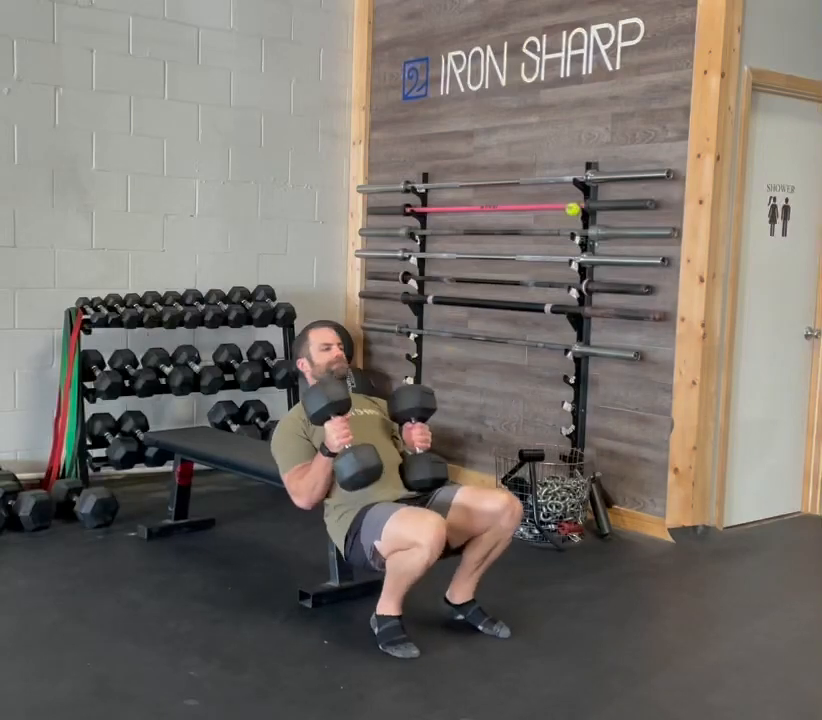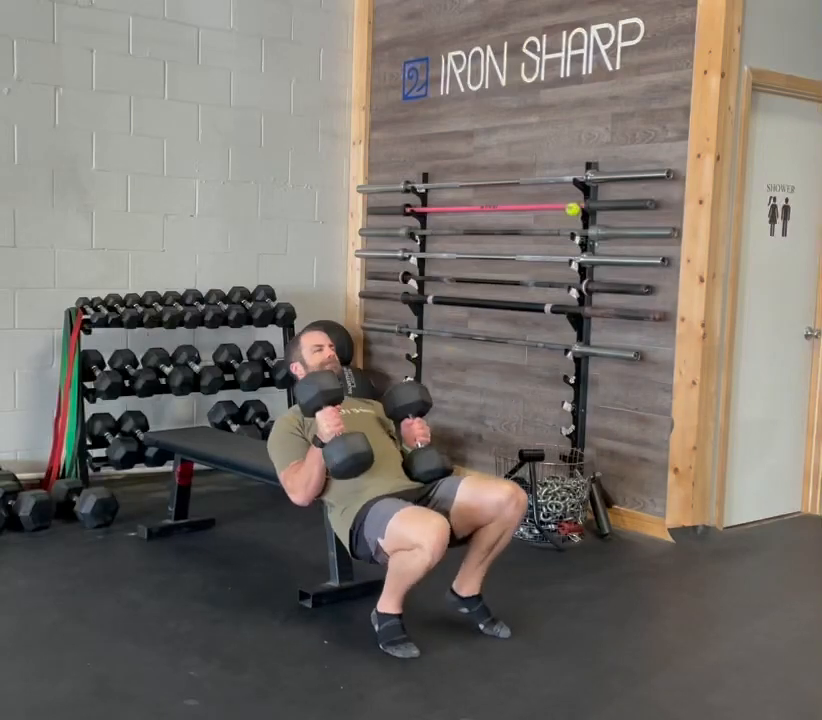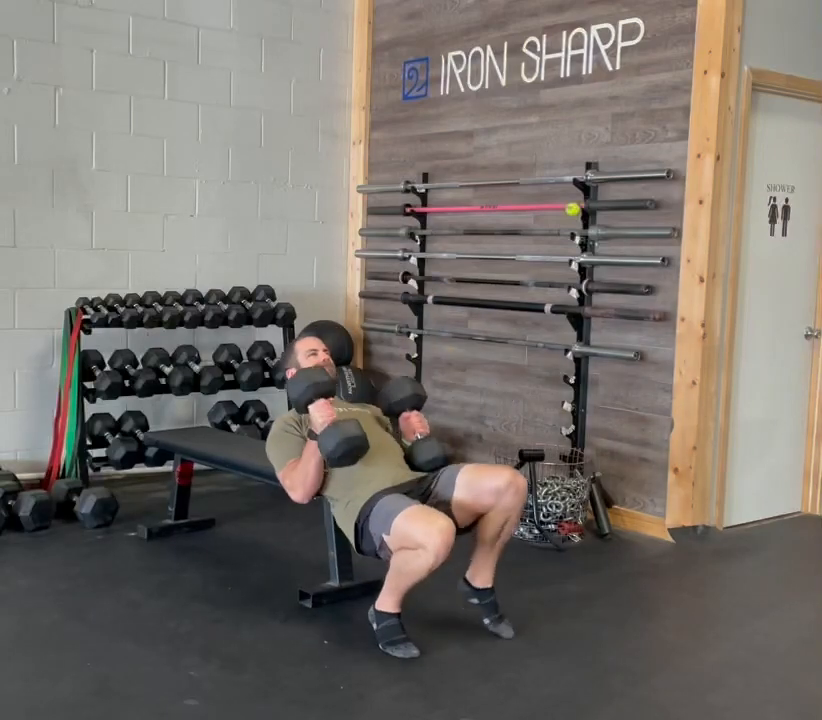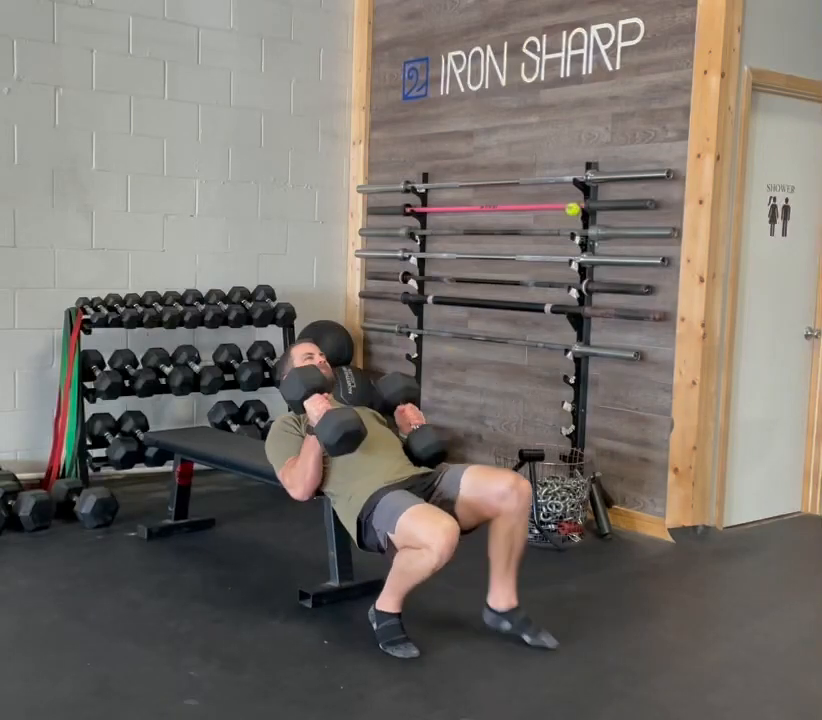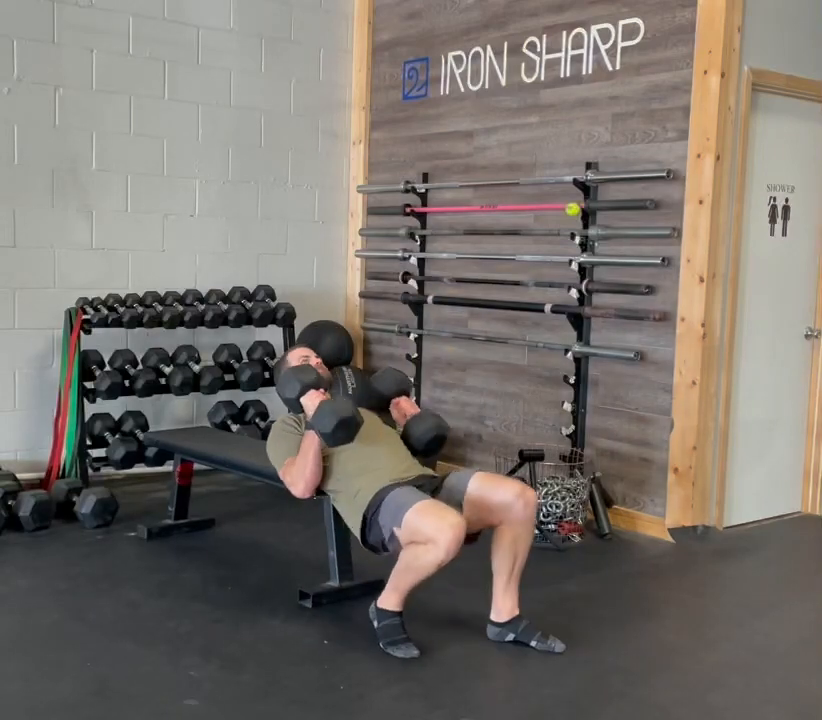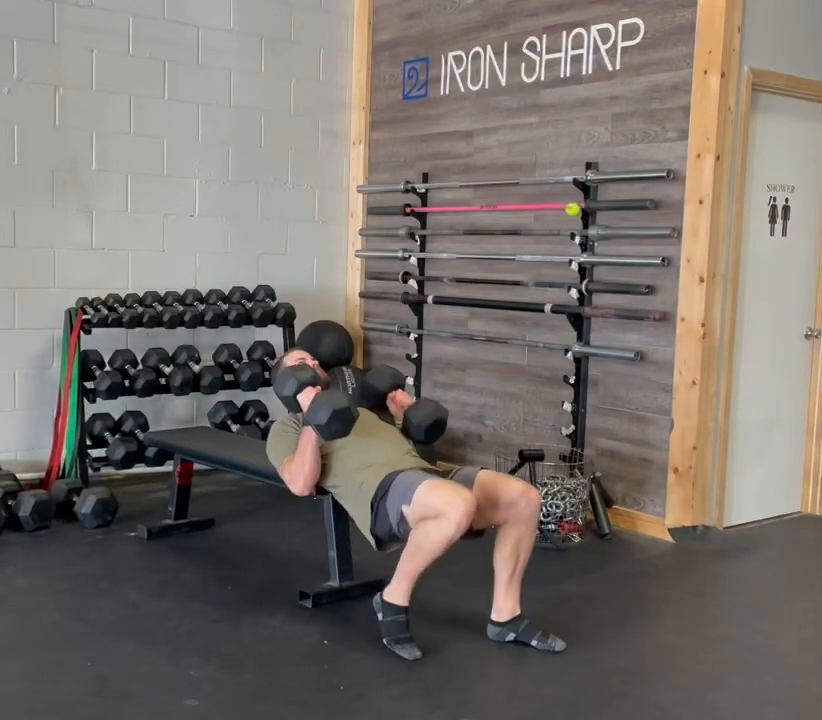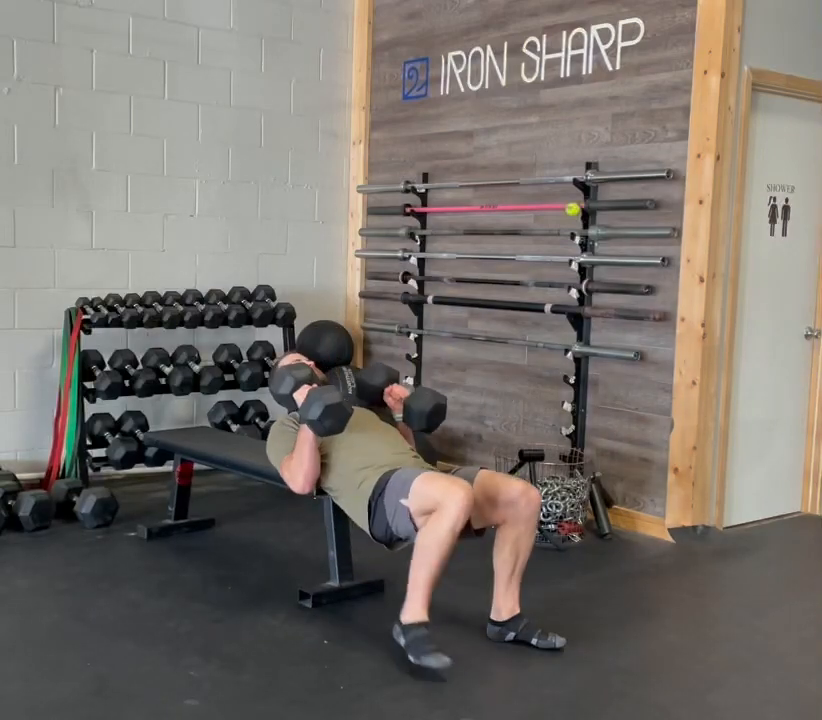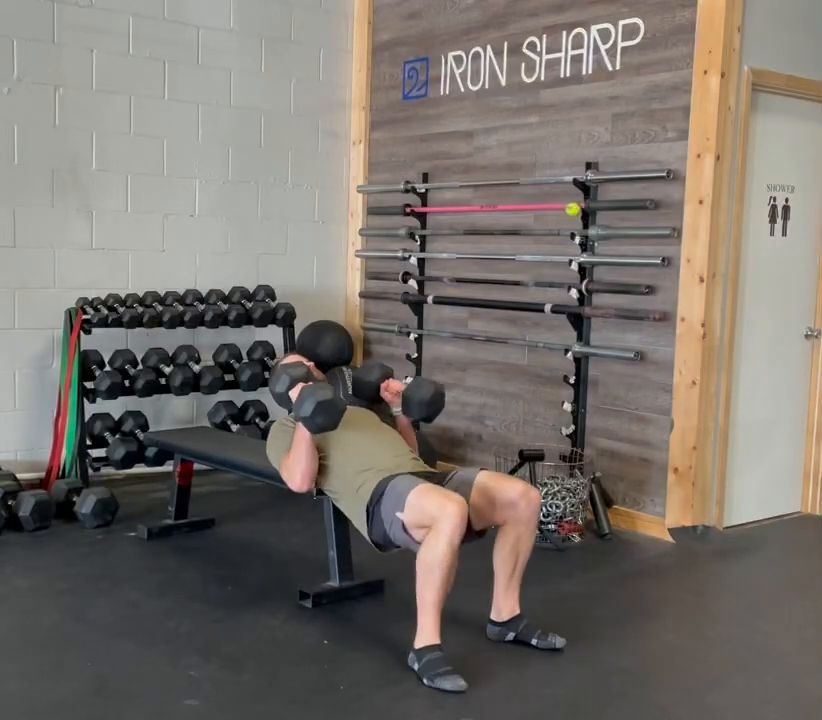
dt=0.1s
person 1, frame 1
left shoulder: (374, 405)
right shoulder: (294, 424)
right elbow: (304, 497)
left wrist: (414, 447)
right wrist: (328, 450)
left hip: (414, 500)
right hip: (362, 521)
left knee: (505, 507)
right knee: (430, 531)
left ankle: (460, 597)
right ankle: (387, 614)
person 1, frame 2
left shoulder: (370, 407)
right shoulder: (290, 425)
right elbow: (302, 494)
left wrist: (413, 442)
right wrist: (321, 441)
left hip: (418, 491)
right hip: (367, 510)
left knee: (510, 499)
right knee: (432, 533)
left ankle: (465, 590)
right ankle: (387, 611)
person 1, frame 3
left shoulder: (366, 409)
right shoulder: (288, 426)
right elbow: (300, 492)
left wrist: (412, 437)
right wrist: (317, 434)
left hip: (419, 485)
right hip: (369, 505)
left knee: (510, 485)
right knee: (438, 534)
left ankle: (479, 583)
right ankle: (386, 609)
person 1, frame 4
left shoulder: (363, 411)
right shoulder: (287, 426)
right elbow: (301, 489)
left wrist: (410, 431)
right wrist: (316, 428)
left hip: (420, 480)
right hip: (373, 501)
left knee: (513, 489)
right knee: (440, 537)
left ankle: (503, 605)
right ankle: (386, 609)
person 1, frame 5
left shoulder: (360, 412)
right shoulder: (287, 426)
right elbow: (302, 487)
left wrist: (407, 424)
right wrist: (314, 424)
left hip: (424, 481)
right hip: (378, 499)
left knee: (519, 499)
right knee: (448, 531)
left ankle: (505, 617)
right ankle: (388, 606)
person 1, frame 6
left shoulder: (359, 411)
right shoulder: (287, 427)
right elbow: (302, 485)
left wrist: (404, 418)
left hip: (426, 479)
right hip: (383, 493)
left knee: (524, 498)
right knee: (459, 504)
left ankle: (505, 617)
right ankle: (394, 598)
person 1, frame 7
left shoulder: (358, 412)
right shoulder: (287, 426)
right elbow: (302, 483)
left wrist: (400, 413)
left hip: (424, 477)
right hip: (381, 491)
left knee: (523, 498)
right knee: (456, 497)
left ankle: (505, 616)
right ankle: (412, 619)
person 1, frame 8
left shoulder: (359, 412)
right shoulder: (287, 427)
right elbow: (300, 481)
left wrist: (399, 408)
left hip: (424, 477)
right hip: (379, 493)
left knee: (523, 498)
right knee: (451, 511)
left ankle: (505, 617)
right ankle: (426, 645)
